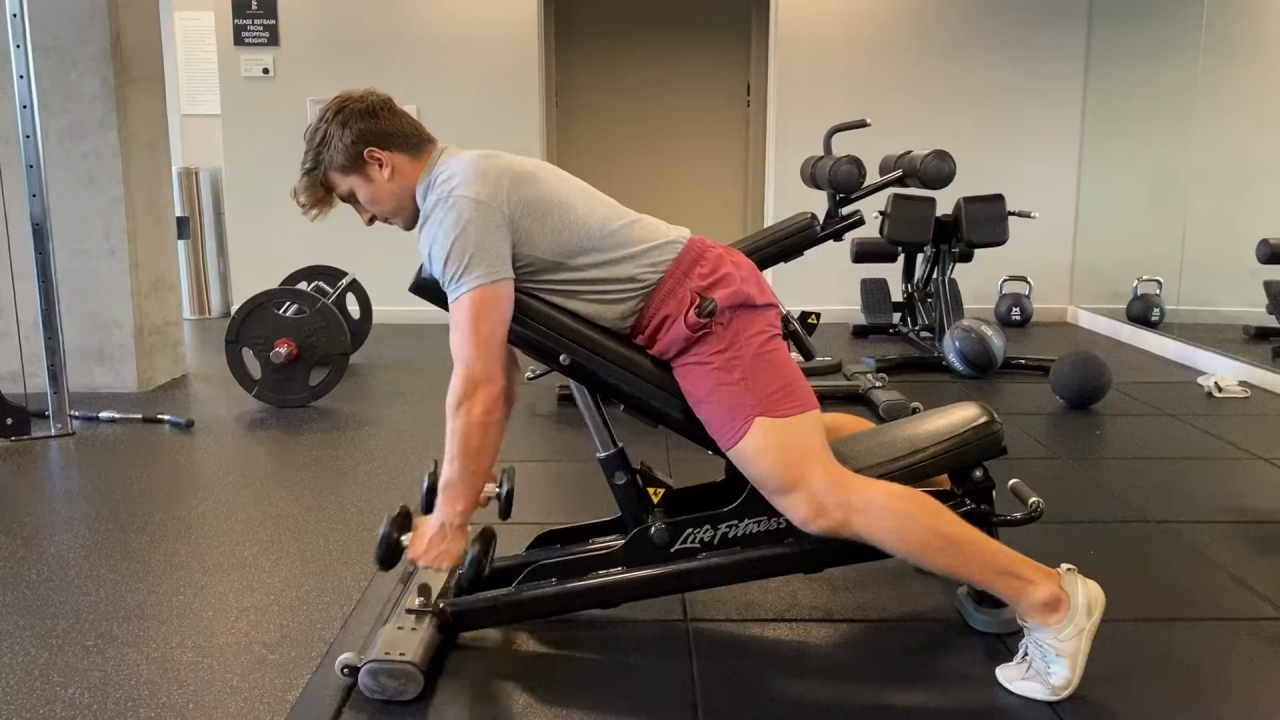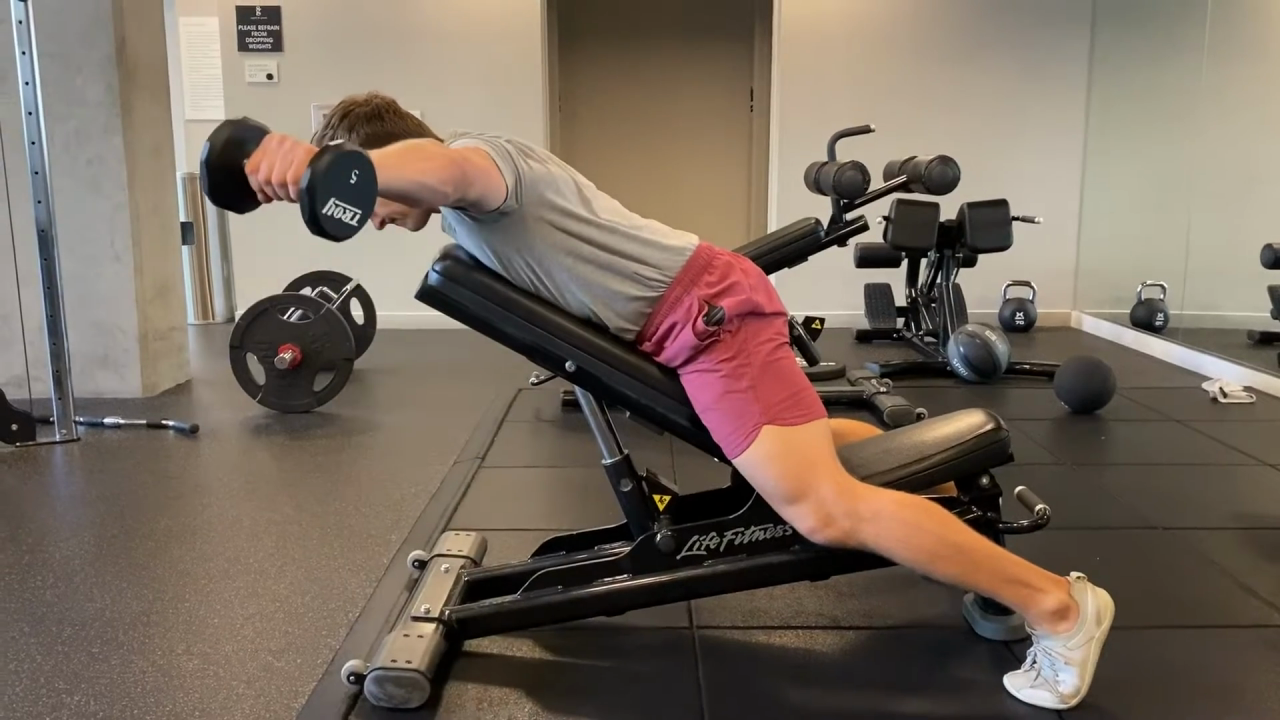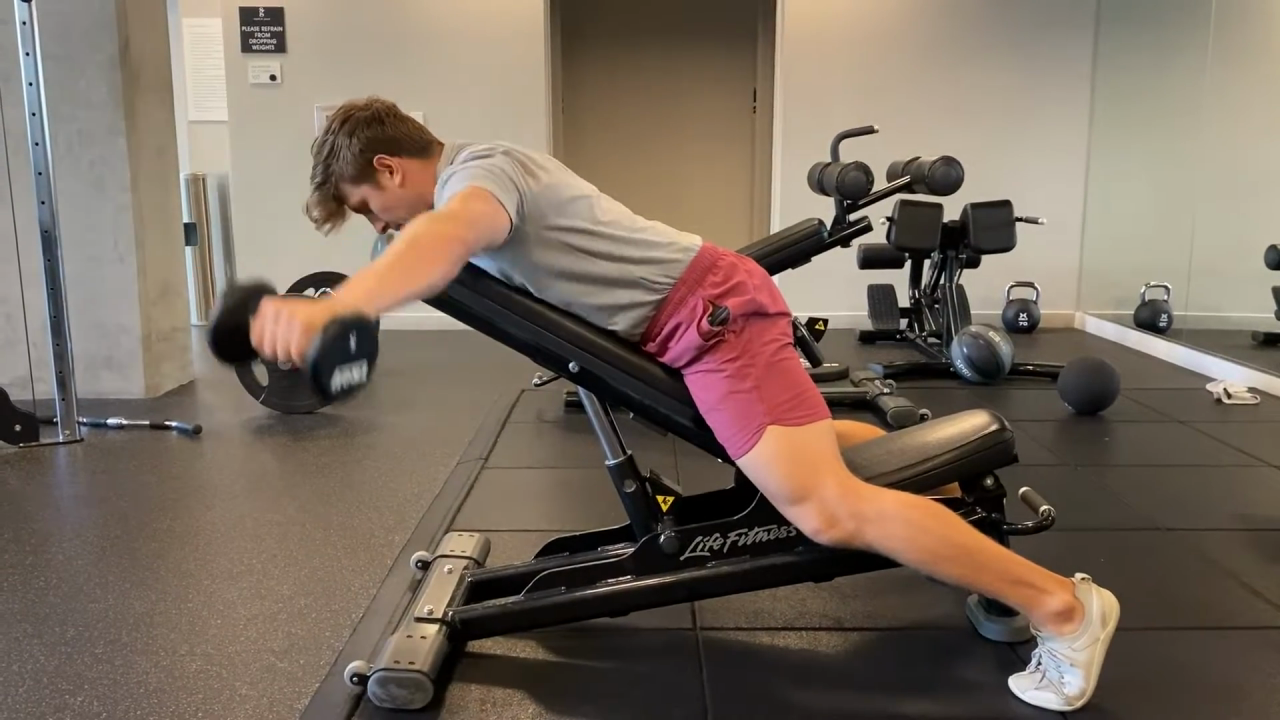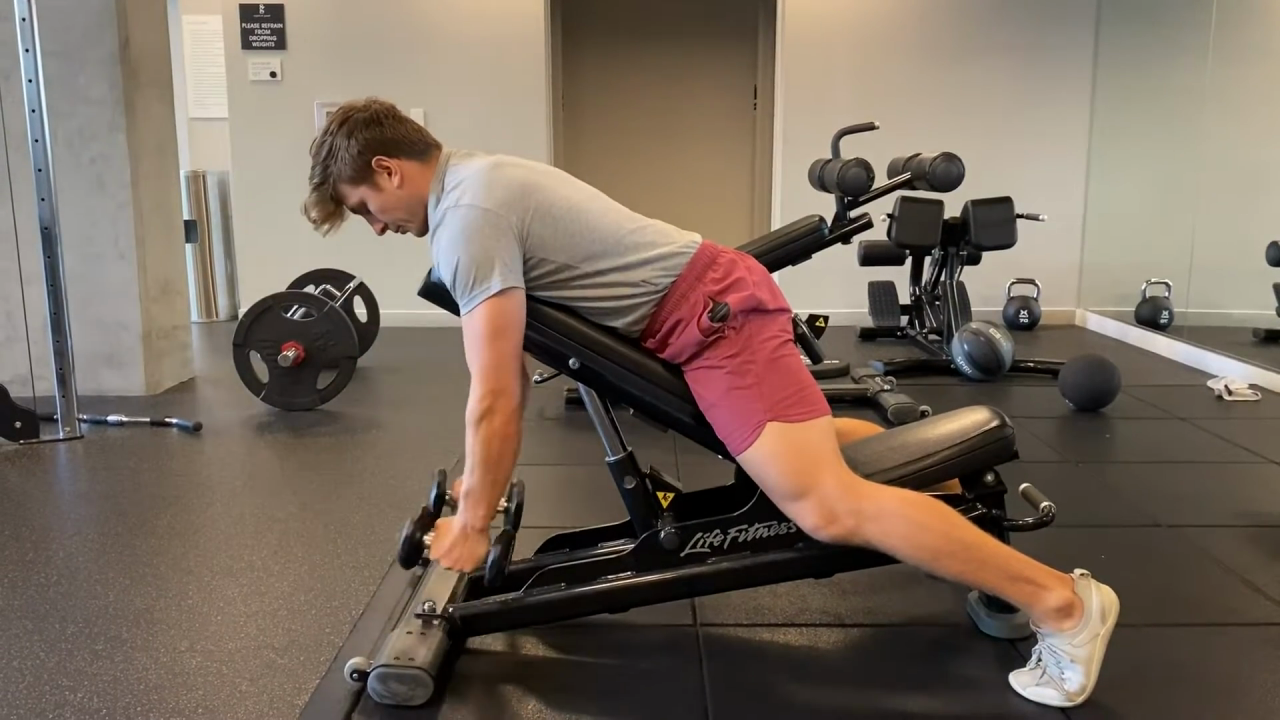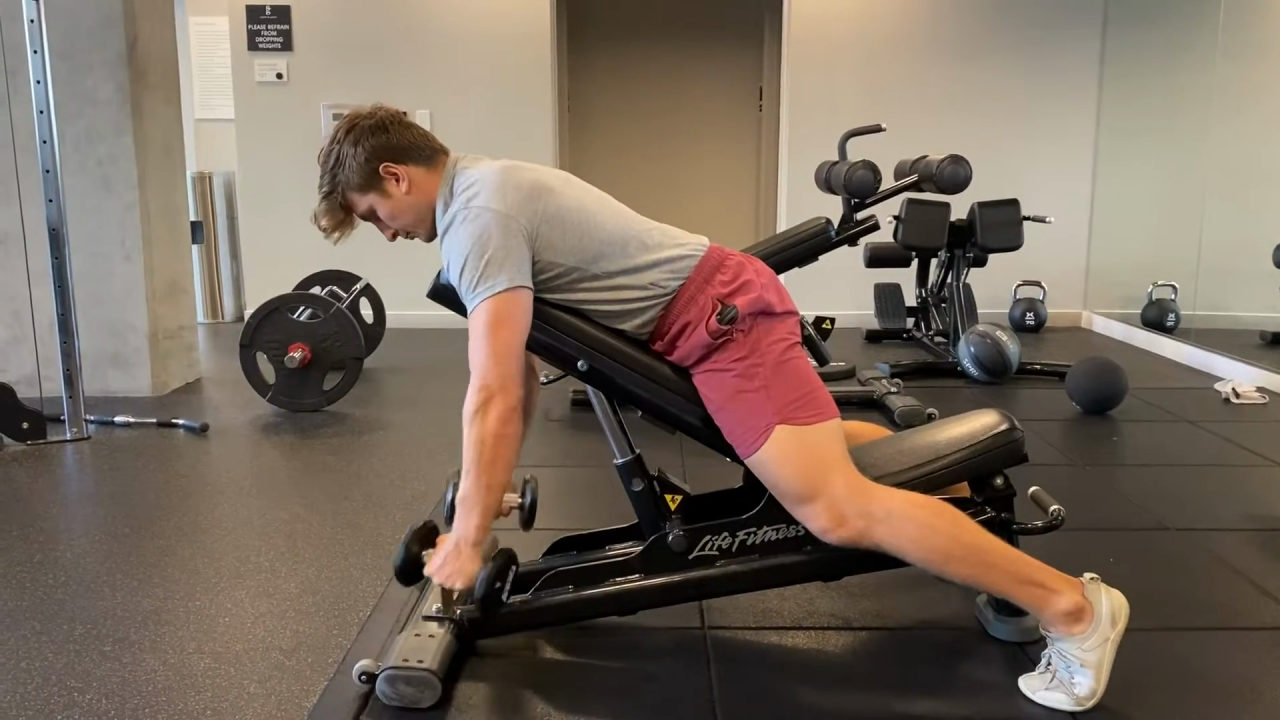
dt=1s
person 1, frame 1
left shoulder: (456, 208)
right shoulder: (472, 175)
left elbow: (479, 384)
right elbow: (501, 353)
left wrist: (453, 517)
right wrist: (476, 471)
left hip: (701, 308)
right hip: (698, 294)
left knee: (815, 500)
right knee: (800, 437)
left ankle: (1047, 596)
person 1, frame 2
left shoulder: (475, 154)
right shoulder: (471, 177)
left elbow: (434, 163)
left hip: (705, 312)
right hip: (695, 308)
left knee: (823, 510)
right knee: (804, 440)
left ankle: (1056, 604)
person 1, frame 3
left shoulder: (473, 174)
right shoulder: (476, 177)
left elbow: (441, 237)
left wrist: (327, 308)
left hip: (710, 313)
right hip: (700, 308)
left knee: (826, 510)
right knee: (808, 442)
left ankle: (1061, 605)
person 1, frame 4
left shoulder: (467, 219)
right shoulder: (479, 180)
left elbow: (494, 397)
right elbow: (512, 365)
left wrist: (472, 525)
right wrist: (484, 472)
left hip: (712, 313)
right hip: (710, 297)
left knee: (827, 506)
right knee: (810, 441)
left ankle: (1061, 600)
person 1, frame 5
left shoulder: (478, 220)
right shoulder: (487, 186)
left elbow: (493, 394)
right elbow: (520, 362)
left wrist: (468, 539)
right wrist: (497, 477)
left hip: (720, 315)
right hip: (718, 300)
left knee: (836, 508)
right knee: (817, 442)
left ankle: (1071, 605)
